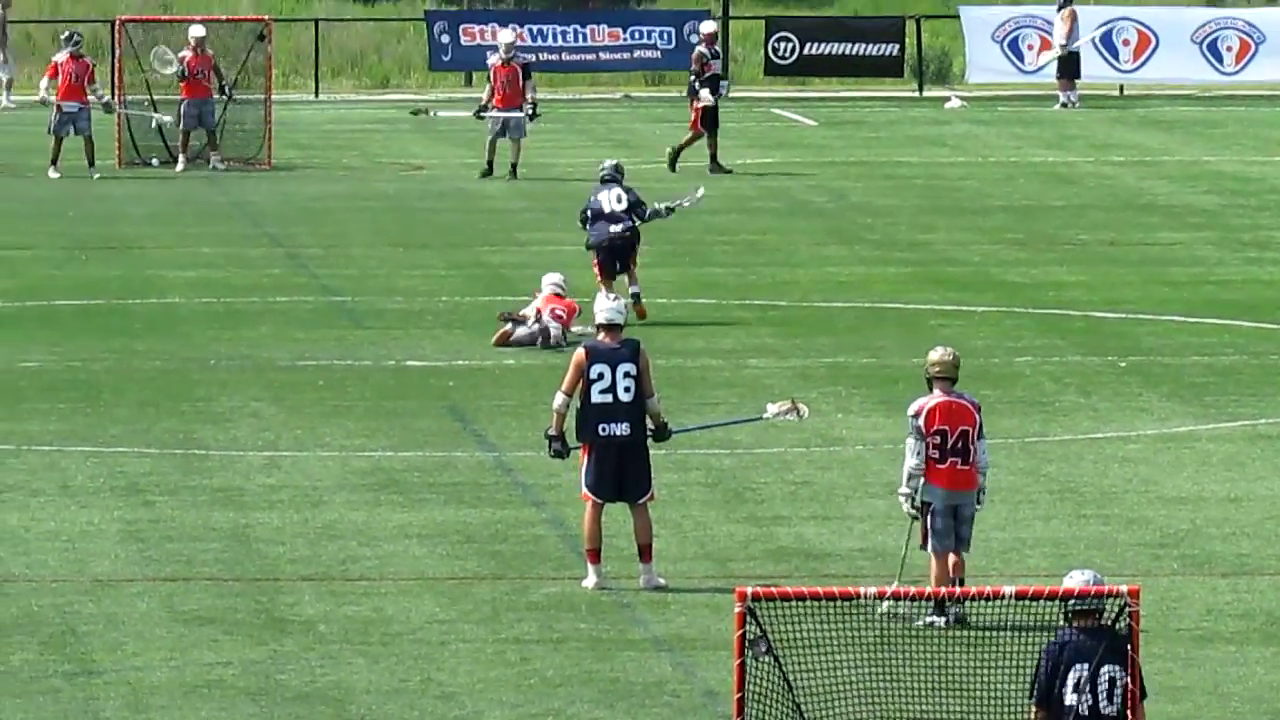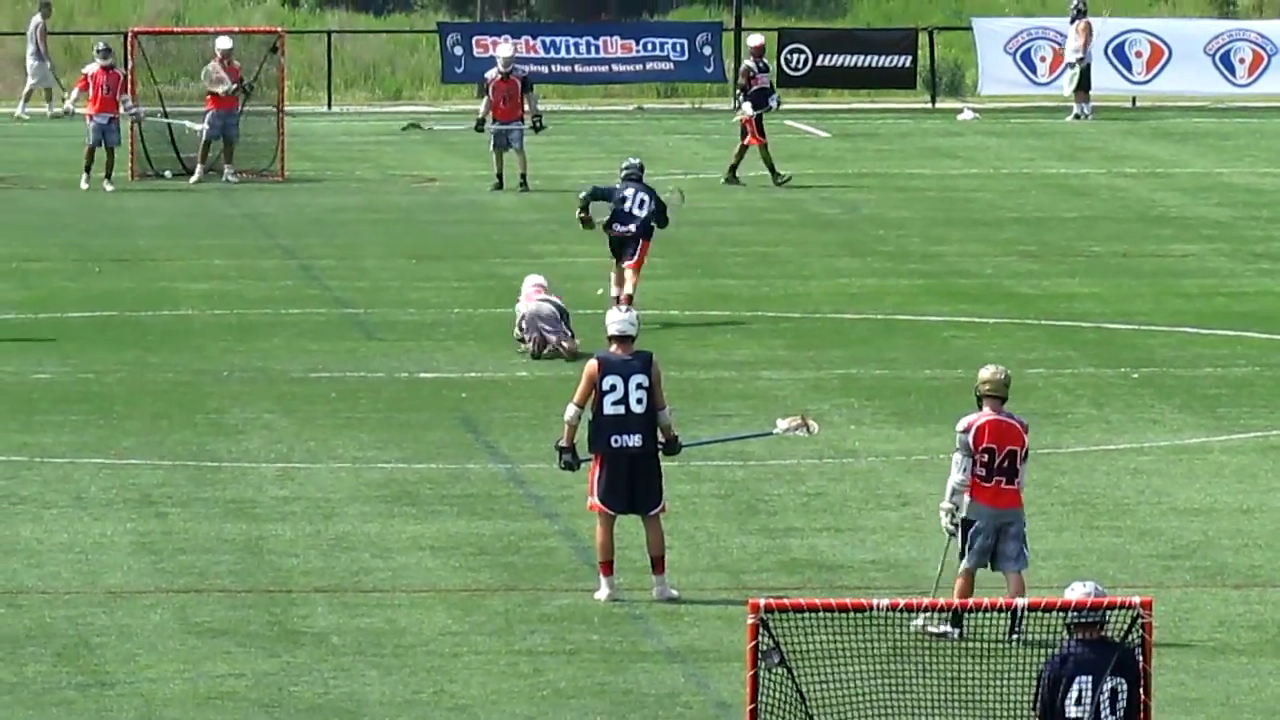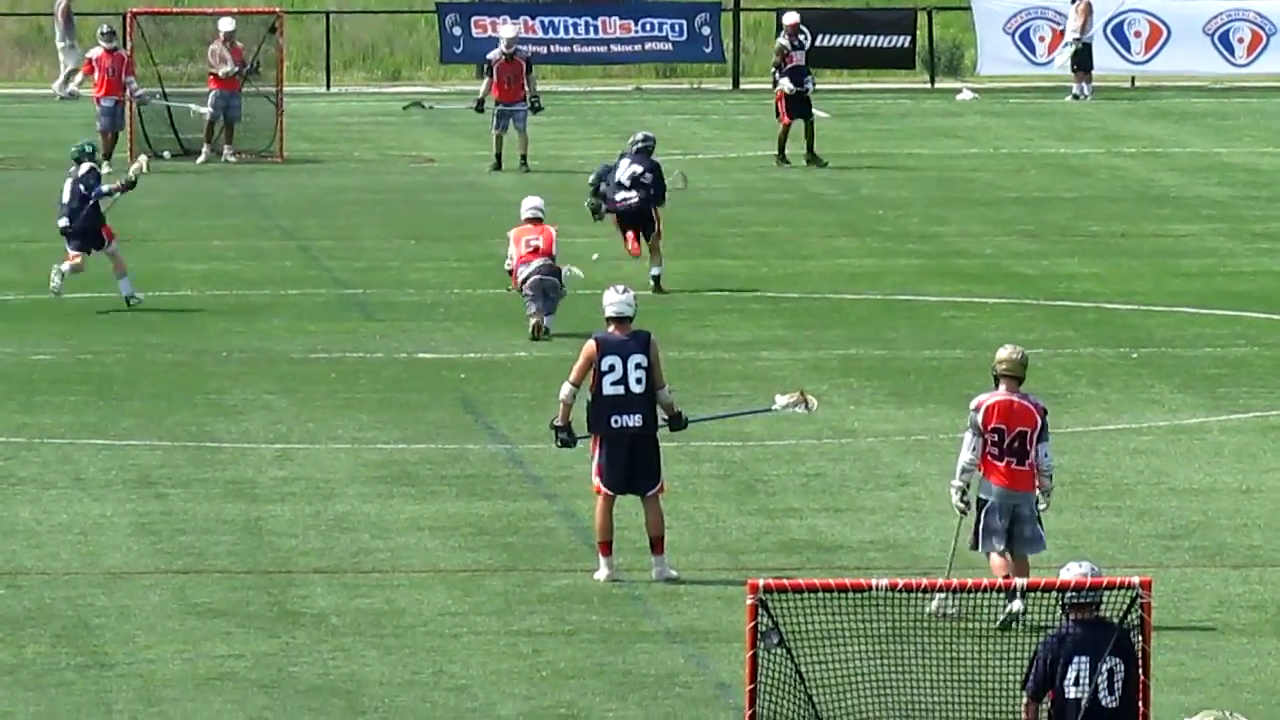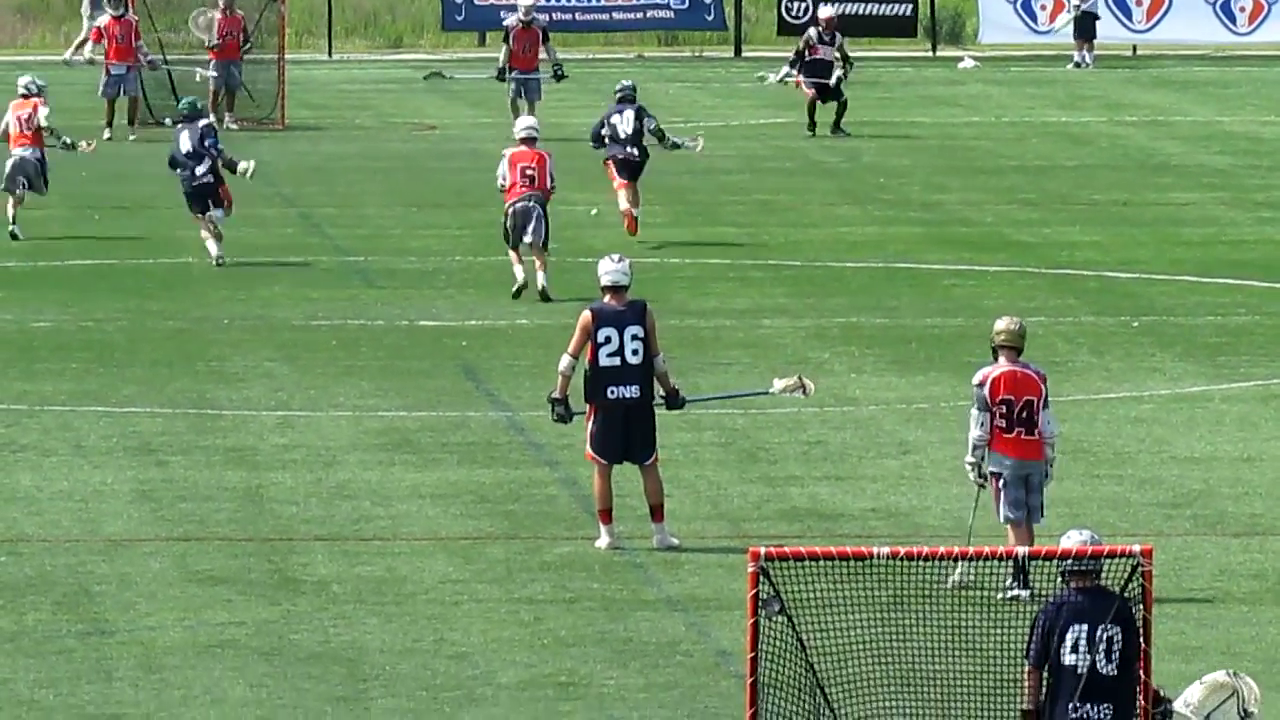
dt=0.4s
person 1, frame 1
left shoulder: (584, 353)
right shoulder: (637, 352)
left elbow: (564, 397)
right elbow: (650, 398)
left wrist: (556, 434)
right wrist: (660, 425)
left hip: (597, 439)
right hip: (631, 439)
left knee: (594, 505)
right knee: (639, 506)
left ankle: (594, 574)
right ankle: (647, 573)
person 1, frame 2
left shoulder: (596, 365)
right shoulder: (649, 364)
left elbow: (576, 409)
right elbow: (661, 410)
left wrist: (566, 445)
right wrist: (670, 439)
left hip: (609, 451)
right hip: (643, 450)
left knee: (606, 518)
right knee: (652, 517)
left ankle: (607, 585)
right ankle: (660, 584)
person 1, frame 3
left shoulder: (594, 345)
right shoulder: (648, 343)
left elbow: (571, 387)
right elbow: (661, 389)
left wrist: (562, 424)
right wrist: (674, 415)
left hip: (608, 431)
right hip: (642, 430)
left knee: (605, 497)
right knee: (650, 497)
left ankle: (606, 566)
right ankle: (659, 565)
person 1, frame 4
left shoulder: (591, 315)
right shoulder: (643, 312)
left elbow: (570, 359)
right elbow: (656, 359)
left wrist: (559, 397)
right wrist: (670, 391)
left hip: (604, 400)
right hip: (639, 399)
left knee: (603, 467)
right knee: (649, 466)
left ankle: (606, 534)
right ankle: (660, 533)
person 2, frame 1
left shoulder: (922, 408)
right shoulder: (971, 407)
left elbow: (915, 458)
right elbow: (980, 454)
left wrist: (907, 493)
right wrist: (980, 487)
left hip: (937, 490)
right hip: (966, 490)
left knee: (939, 553)
right knee: (958, 550)
left ankle: (940, 612)
right ankle: (959, 602)
person 2, frame 2
left shoulder: (971, 425)
right shoulder: (1020, 428)
left elbow: (960, 474)
right elbow: (1021, 474)
left wrist: (948, 508)
left hip: (981, 508)
right hip: (1012, 509)
left knee: (967, 568)
right knee: (1012, 569)
left ankle: (955, 624)
right ankle: (1015, 627)
person 2, frame 3
left shoulder: (983, 405)
right shoulder: (1035, 409)
left elbow: (970, 452)
right elbow: (1043, 456)
left wrist: (959, 487)
right wrist: (1046, 489)
left hip: (994, 489)
right hip: (1024, 491)
left knee: (996, 549)
right knee: (1019, 552)
left ankle: (1013, 600)
right ankle: (1016, 602)
person 2, frame 4
left shoulder: (986, 378)
right shoulder: (1037, 377)
left elbow: (979, 428)
right elbow: (1047, 425)
left wrist: (973, 462)
right wrist: (1048, 460)
left hip: (1004, 460)
right hip: (1034, 460)
left knee: (1015, 522)
right knee: (1027, 521)
left ankle: (1022, 584)
right ankle: (1019, 577)
